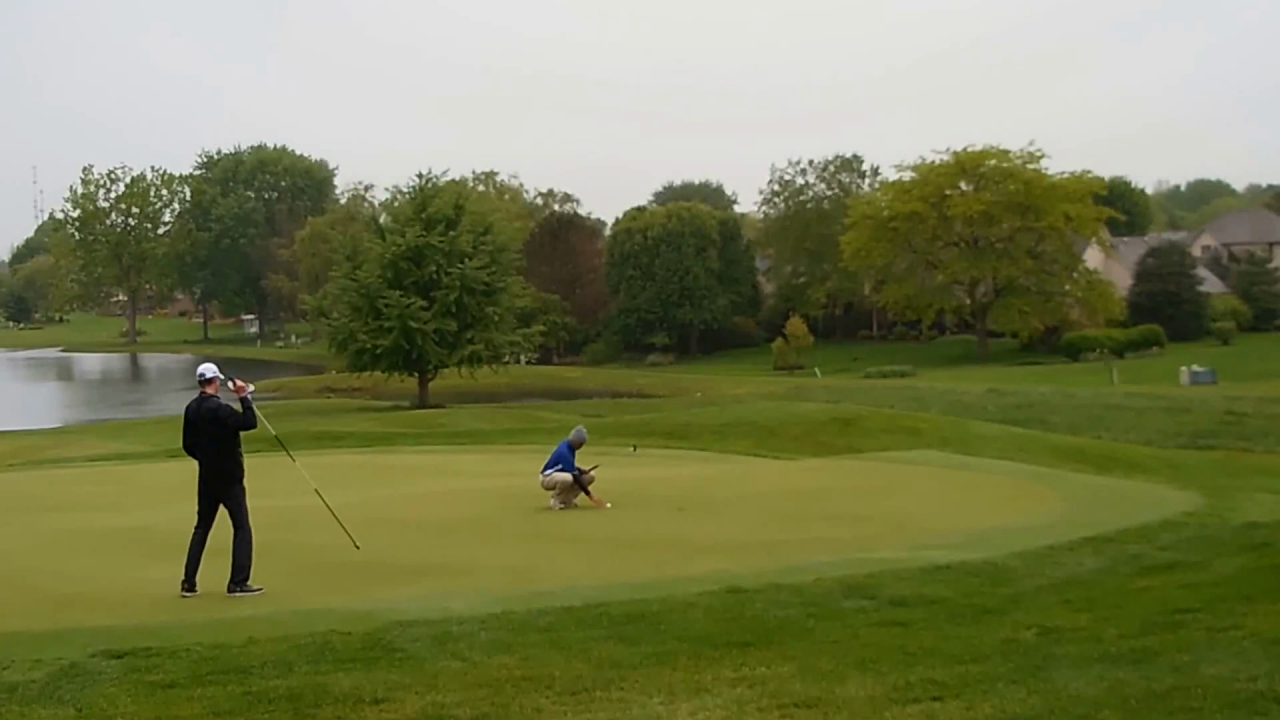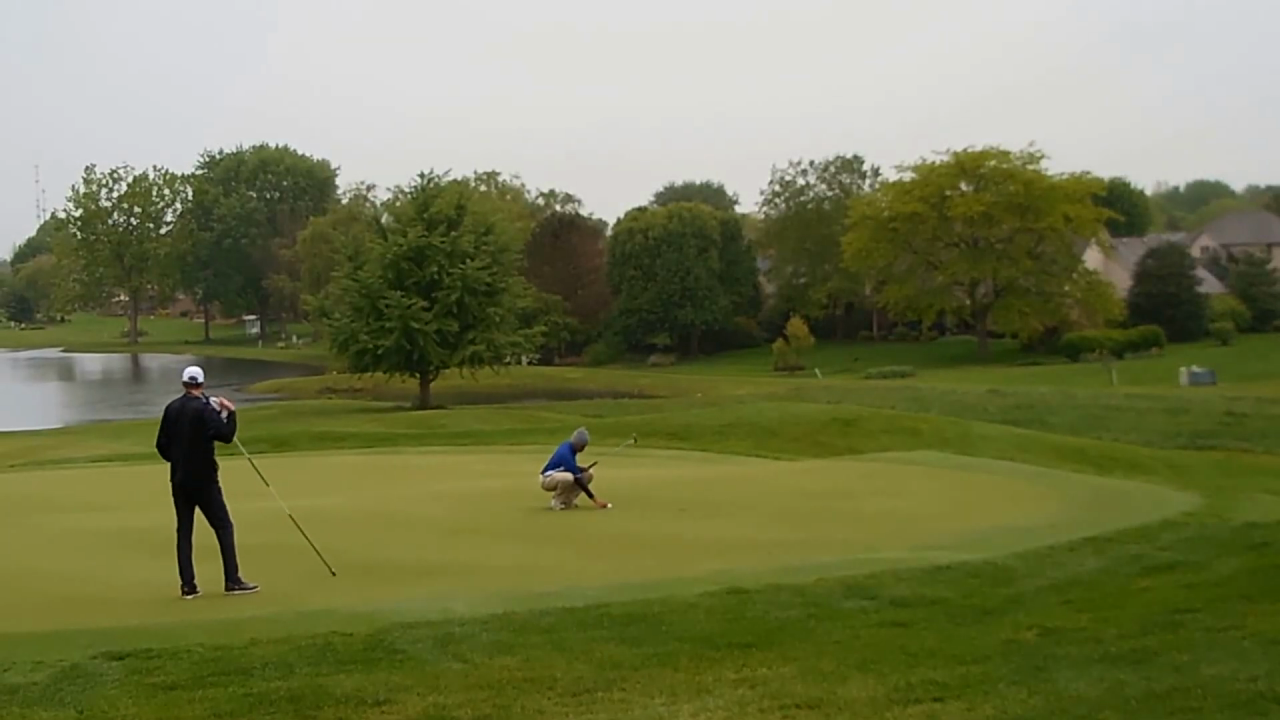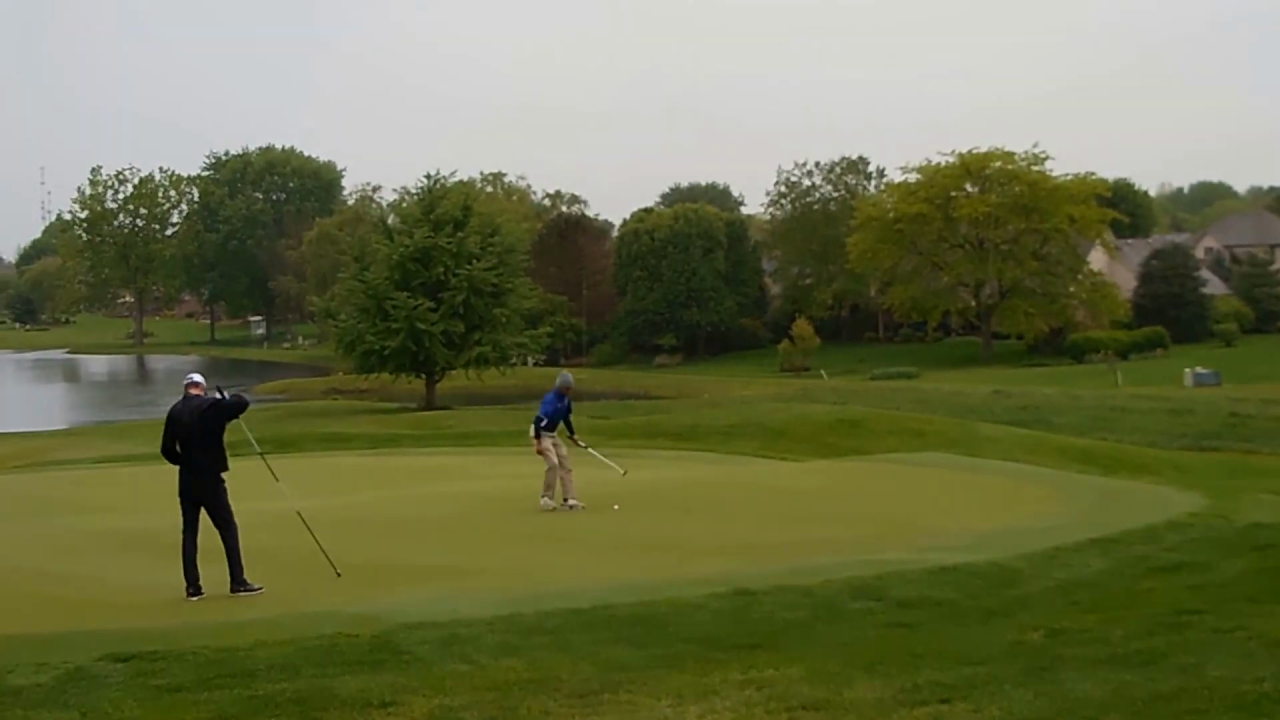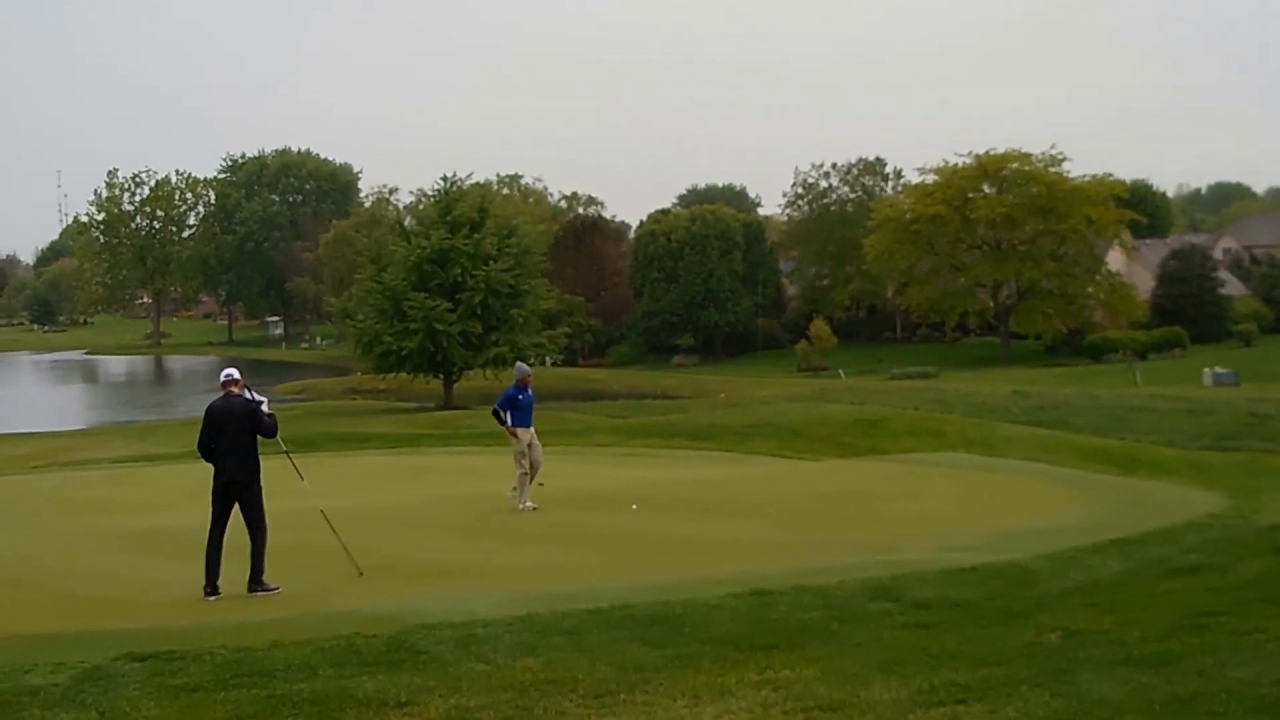
dt=0.7s
person 1, frame 1
left shoulder: (191, 408)
right shoulder: (219, 408)
left elbow: (188, 445)
right elbow: (250, 423)
right wrist: (244, 397)
left hip: (207, 479)
right hip: (228, 478)
left knee: (202, 528)
right knee: (242, 529)
left ankle: (188, 583)
right ankle: (238, 583)
person 1, frame 2
left shoulder: (171, 409)
right shoulder: (204, 409)
left elbow: (162, 445)
right elbow: (226, 435)
right wrist: (231, 412)
left hip: (179, 479)
right hip: (203, 479)
left knee: (184, 531)
right knee: (223, 527)
left ankle: (188, 585)
right ankle: (232, 581)
person 1, frame 3
left shoulder: (174, 411)
right shoulder: (209, 406)
left elbow: (167, 449)
right elbow: (242, 403)
right wrist: (228, 398)
left hip: (187, 481)
right hip: (209, 479)
left knee: (189, 533)
right knee: (228, 528)
left ankle: (193, 586)
right ankle: (238, 582)
person 1, frame 4
left shoulder: (213, 408)
right shoulder: (248, 405)
left elbow: (203, 445)
right elbow: (269, 431)
right wrist: (269, 414)
left hip: (222, 478)
right hip: (247, 477)
left knee: (216, 530)
right knee: (257, 528)
left ankle: (211, 585)
right ankle: (256, 582)
